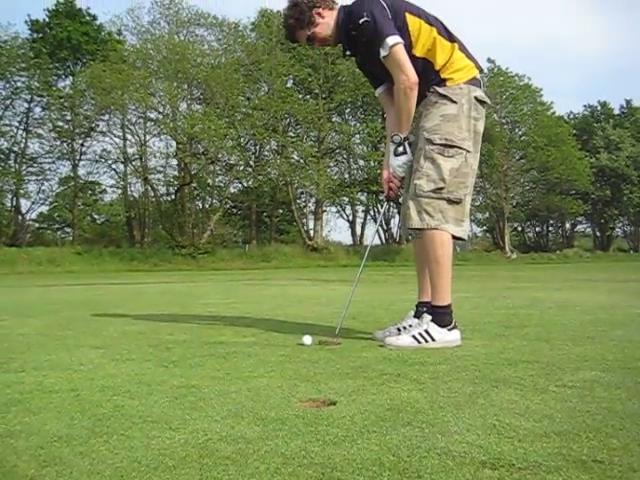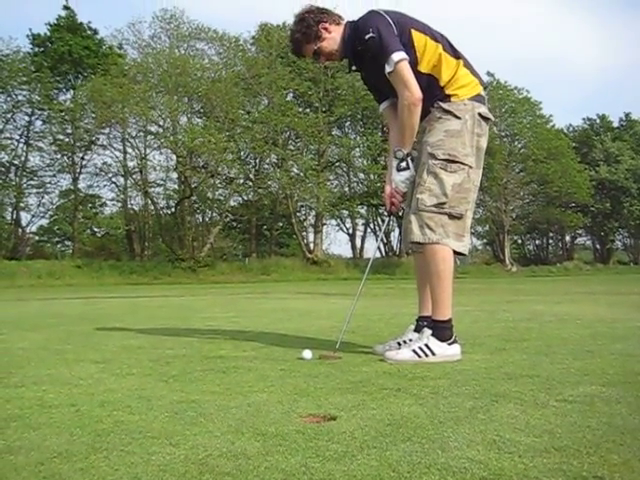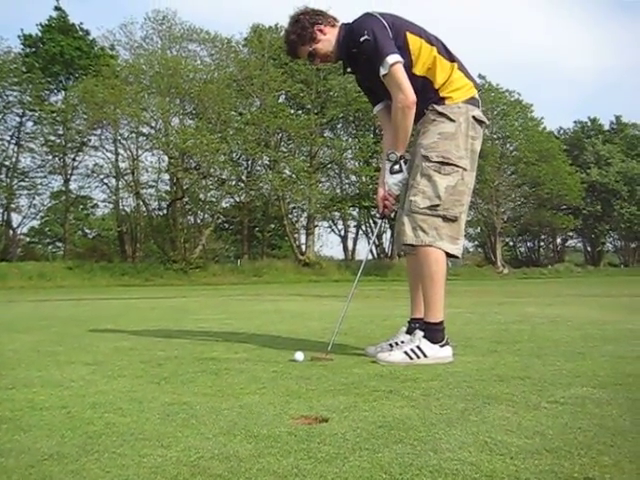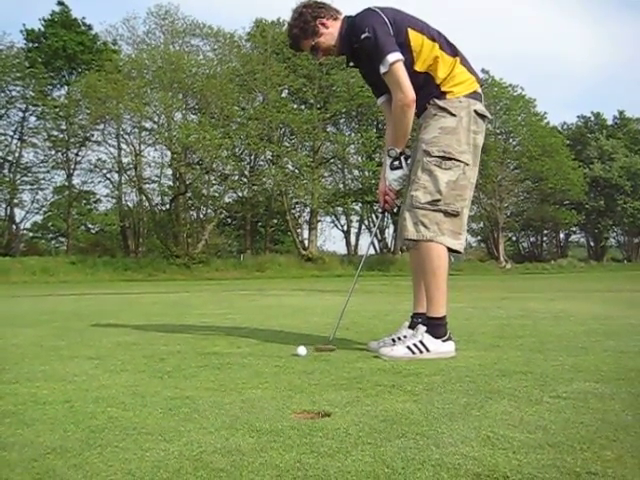
dt=0.7s
person 1, frame 1
right shoulder: (357, 38)
left elbow: (408, 80)
right elbow: (391, 104)
left wrist: (400, 144)
right wrist: (389, 162)
left hip: (455, 90)
right hip: (434, 100)
left knee: (431, 203)
right knee: (418, 208)
left ankle: (442, 321)
right ankle: (425, 313)
person 1, frame 2
left shoulder: (371, 27)
right shoulder: (362, 55)
left elbow: (412, 96)
right elbow: (394, 119)
left wrist: (402, 159)
right wrist: (392, 177)
left hip: (458, 106)
right hip: (439, 115)
left knee: (432, 217)
right knee: (418, 221)
left ankle: (442, 335)
right ankle: (424, 327)
person 1, frame 3
left shoulder: (366, 30)
right shoulder: (358, 59)
left elbow: (406, 99)
right elbow: (389, 121)
left wrist: (395, 162)
right wrist: (385, 180)
left hip: (452, 108)
right hip: (434, 117)
left knee: (425, 219)
right knee: (412, 223)
left ankle: (434, 337)
right ankle: (417, 328)
person 1, frame 4
right shoulder: (360, 48)
left elbow: (405, 97)
right elbow: (393, 110)
left wrist: (394, 157)
right wrist: (387, 173)
left hip: (455, 102)
right hip: (441, 109)
left knee: (427, 215)
right knee: (416, 217)
left ankle: (436, 333)
right ankle: (419, 324)
